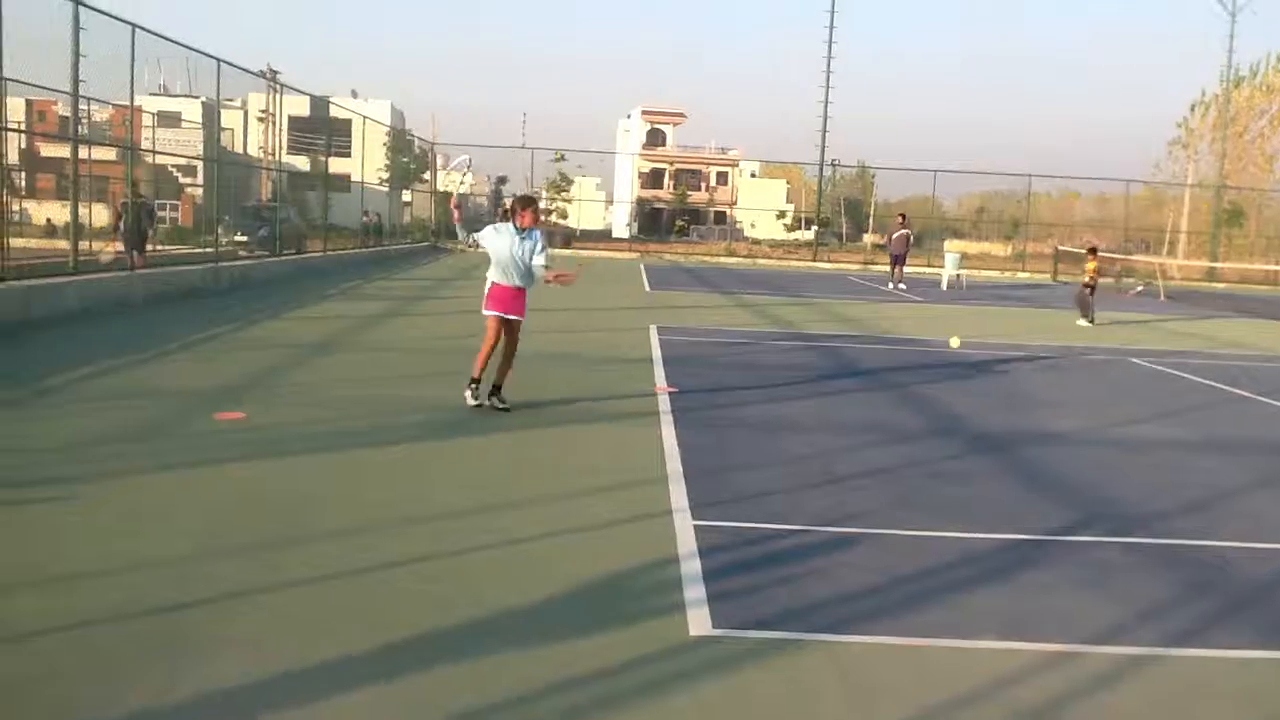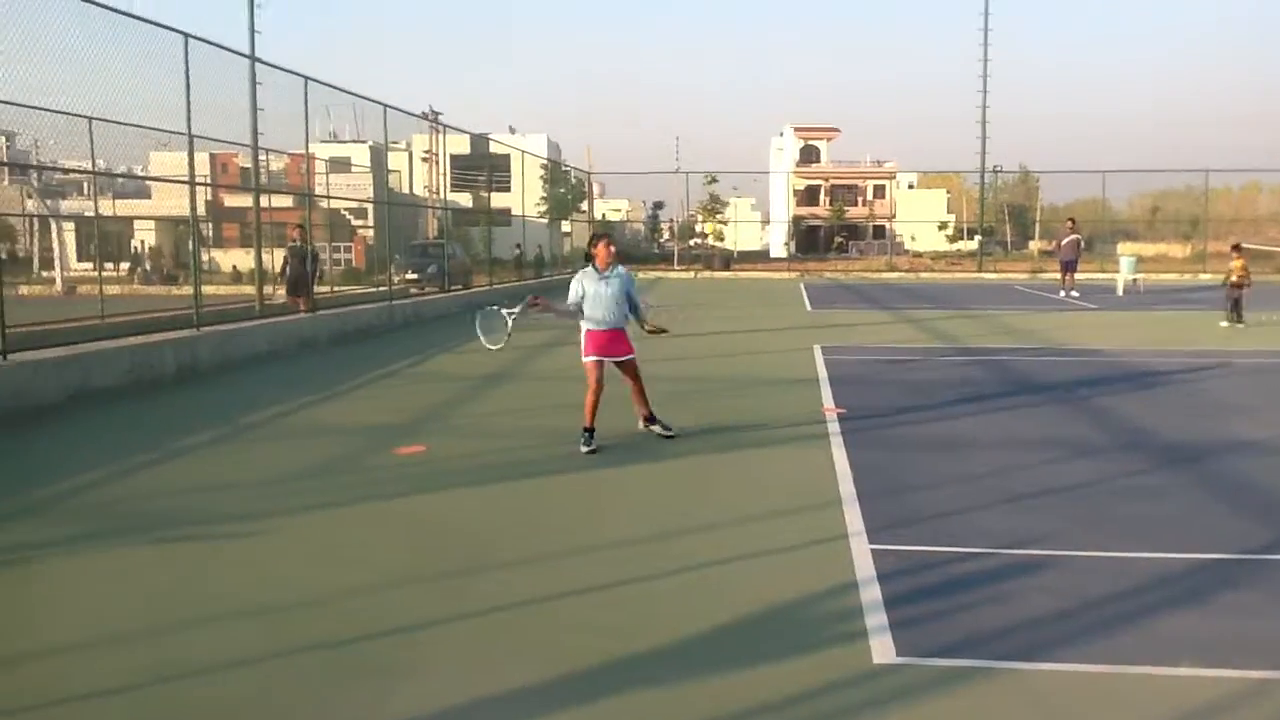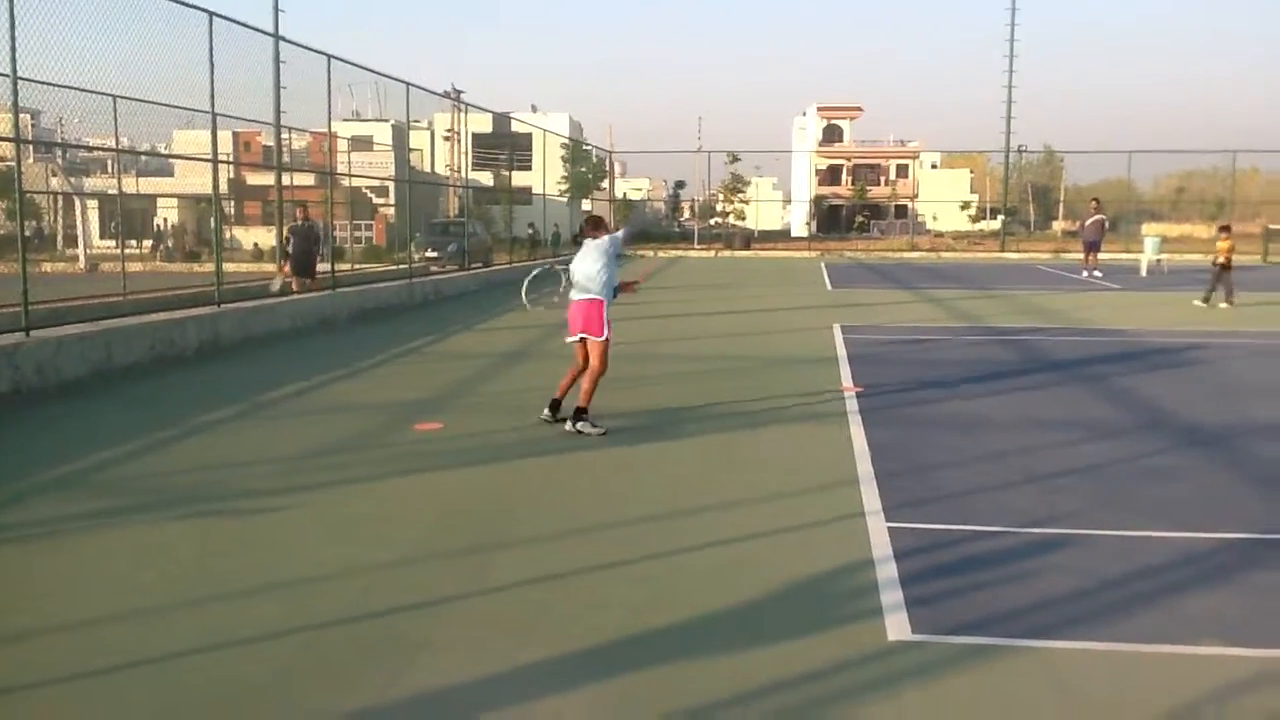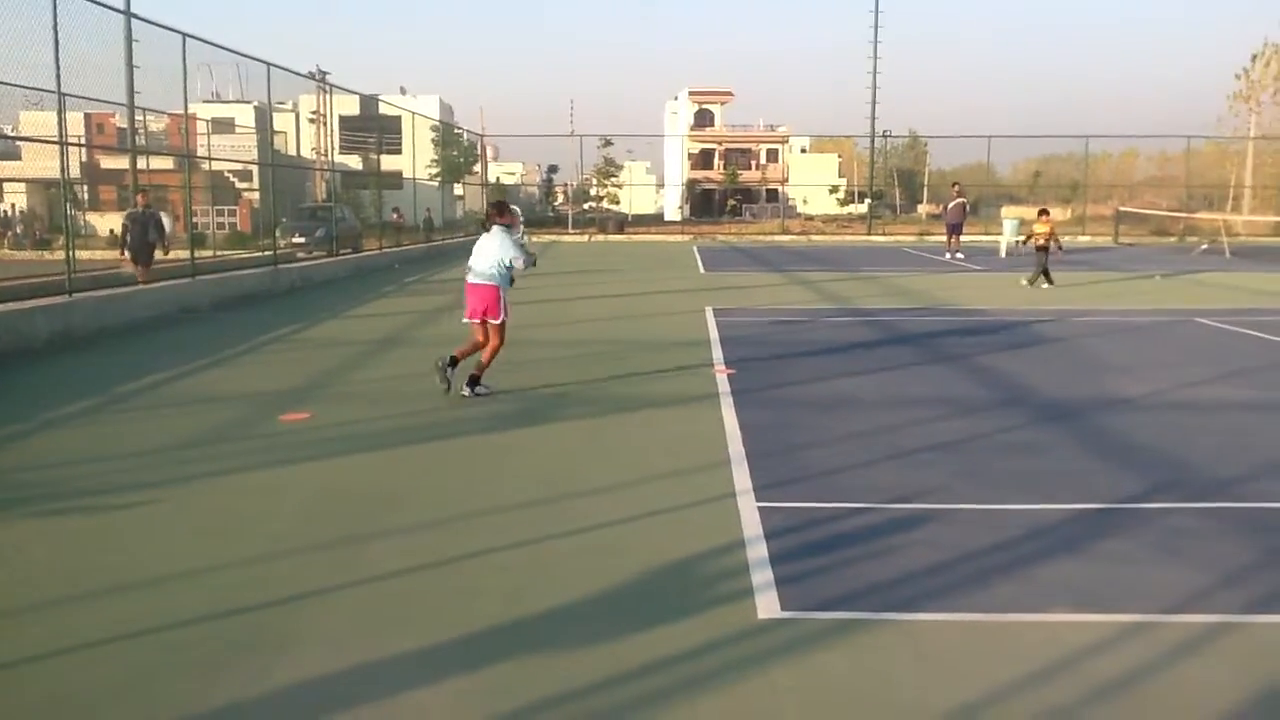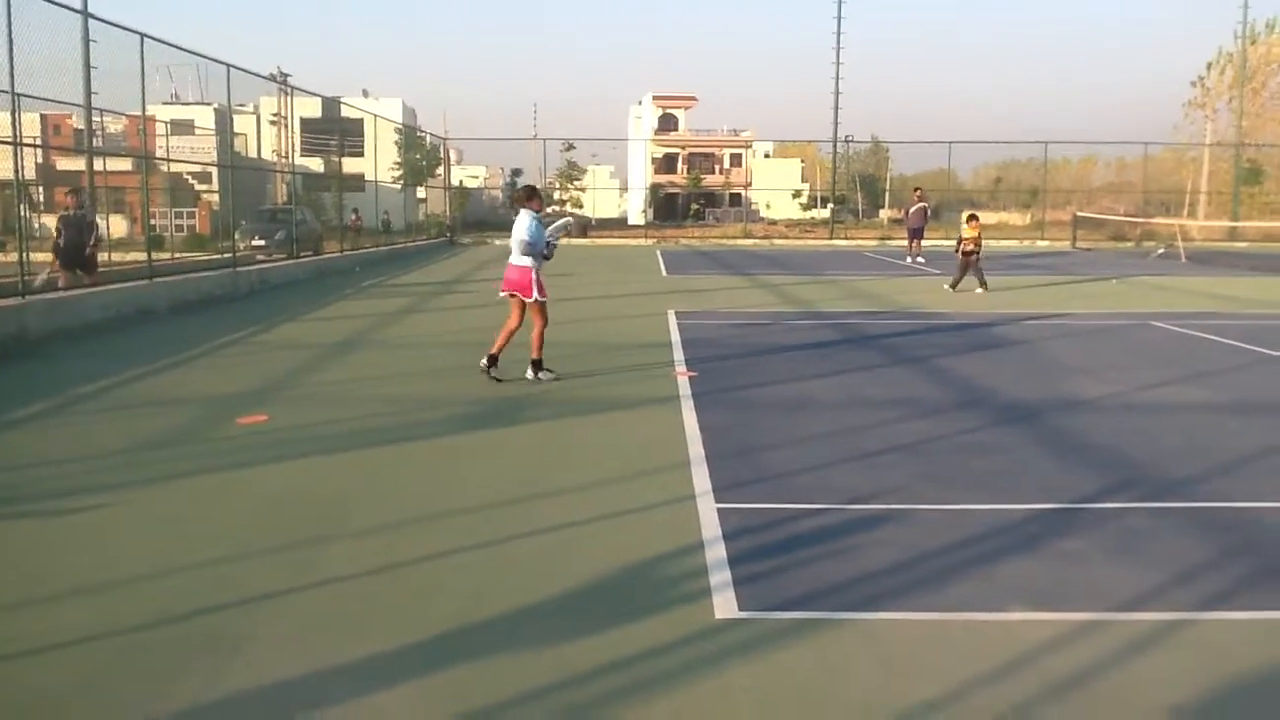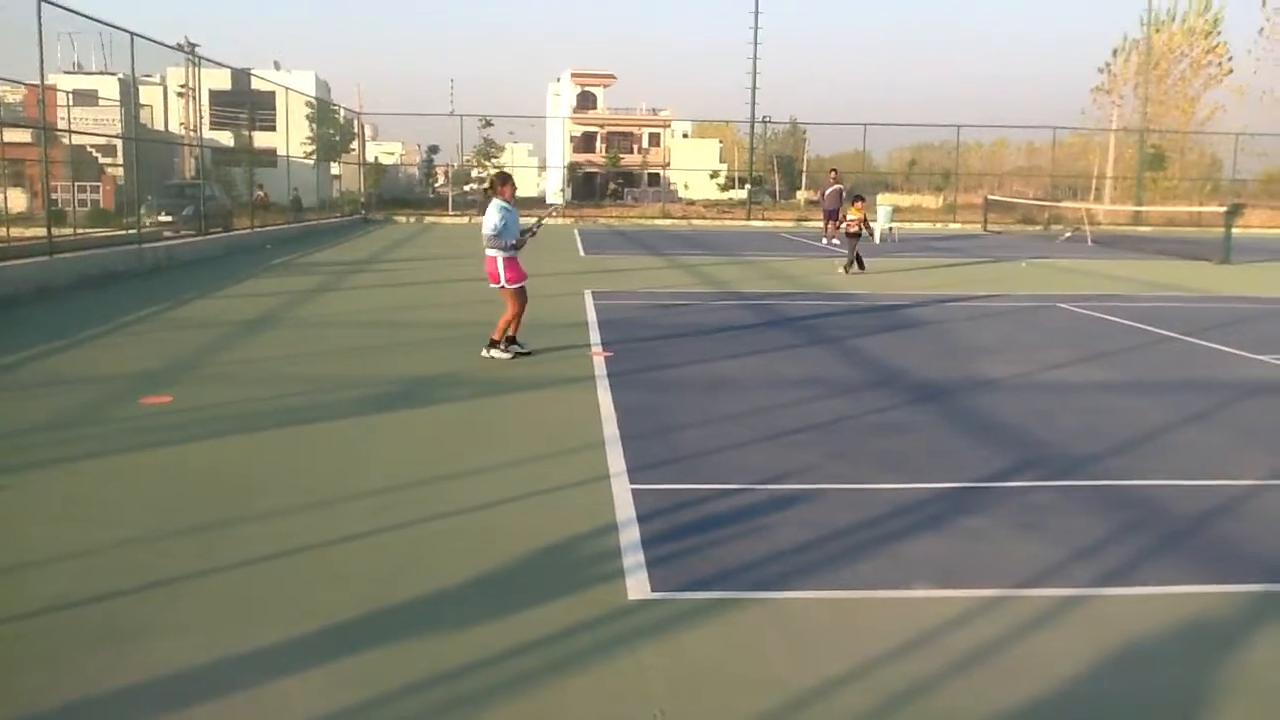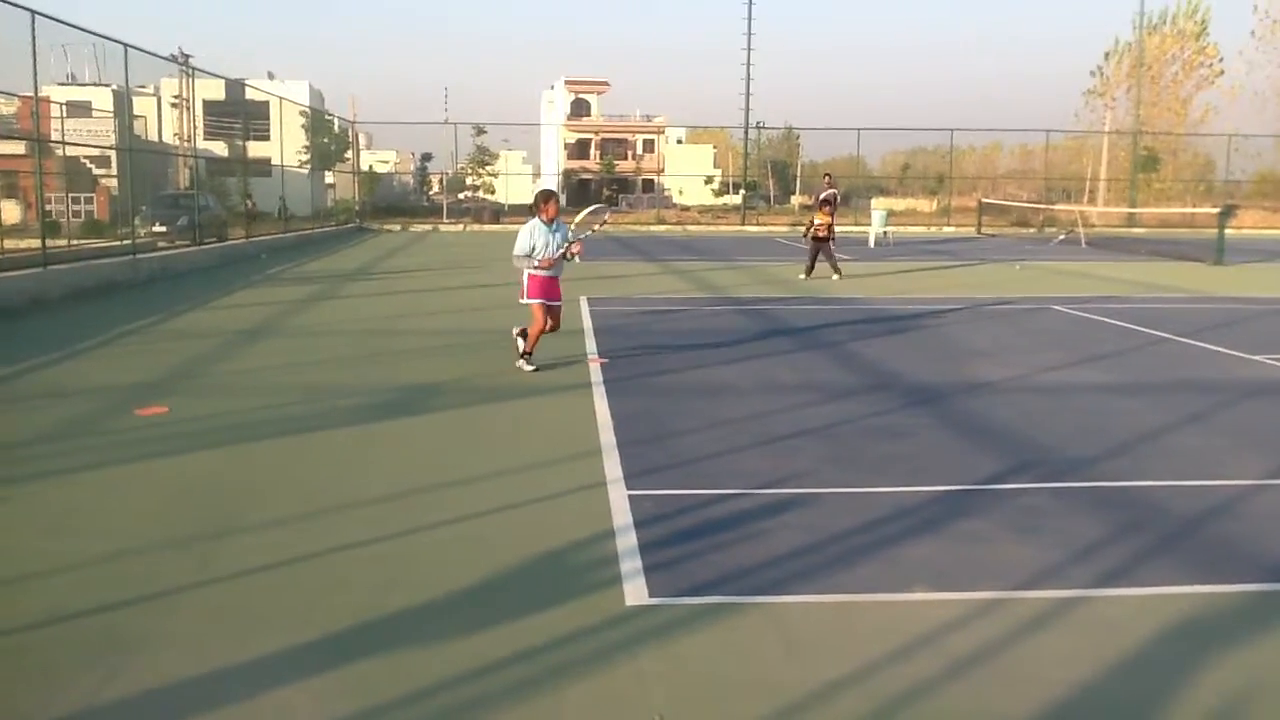
dt=0.5s
person 1, frame 1
left shoulder: (537, 236)
right shoulder: (496, 231)
left elbow: (539, 267)
right elbow: (469, 241)
left wrist: (550, 276)
right wrist: (457, 217)
left hip: (519, 293)
right hip: (497, 289)
left knee: (511, 346)
right knee: (493, 339)
left ankle: (495, 392)
right ankle: (474, 384)
person 1, frame 2
left shoulder: (623, 274)
right shoulder: (582, 277)
left elbow: (632, 303)
right elbow: (573, 310)
left wrist: (645, 324)
right wrist: (543, 304)
left hip: (618, 335)
right hip: (593, 335)
left knee: (636, 381)
right knee: (595, 385)
left ankle: (648, 419)
right ankle: (588, 432)
person 1, frame 3
left shoulder: (578, 258)
right shoulder: (606, 244)
right elbow: (624, 233)
left wrist: (618, 288)
left hip: (577, 306)
right hip: (594, 306)
left knee: (582, 363)
right knee: (598, 366)
left ankle: (553, 408)
right ankle: (578, 418)
person 1, frame 4
left shoulder: (483, 239)
right shoulder: (505, 239)
right elbow: (523, 263)
right wrist: (532, 258)
left hip: (473, 288)
right hip: (491, 291)
left knee: (480, 340)
right knee: (496, 341)
left ankle: (451, 362)
right ankle: (472, 383)
person 1, frame 5
left shoulder: (524, 219)
right shoulder: (529, 220)
right elbow: (522, 247)
left wrist: (544, 247)
right wrist: (544, 253)
left hip: (515, 270)
right hip: (526, 273)
left knee: (514, 321)
right knee: (541, 320)
left ankle: (491, 360)
right ankle: (536, 367)
person 1, frame 6
left shoulder: (507, 208)
right shoulder: (496, 210)
right elbow: (488, 240)
left wrist: (524, 233)
right wrist: (513, 244)
left hip: (508, 260)
right hip: (500, 261)
left knee: (522, 301)
right knee: (514, 307)
left ankle: (510, 341)
right ankle: (492, 346)
person 1, frame 7
left shoulder: (561, 227)
right shoulder: (530, 229)
left elbow: (565, 249)
right elbow: (517, 259)
left wrist: (571, 250)
right wrist: (538, 264)
left hip: (553, 279)
right hip: (534, 279)
left knee: (554, 324)
right knee: (540, 322)
left ankle: (522, 333)
right ankle: (525, 356)
